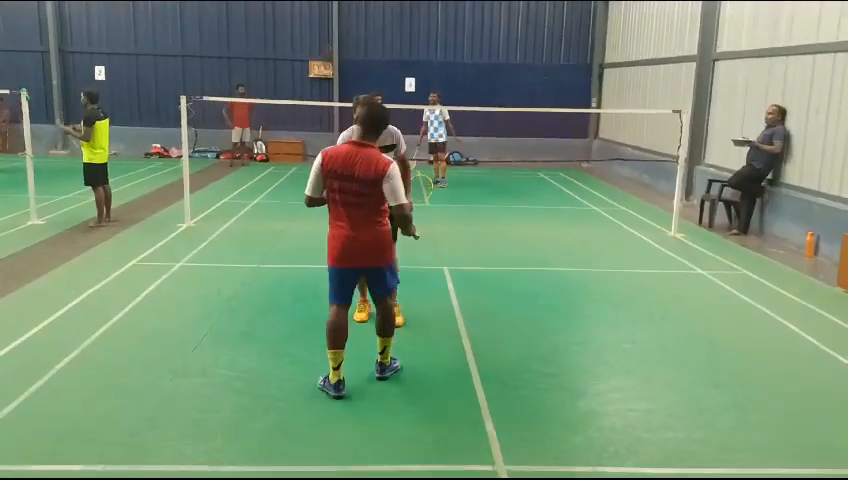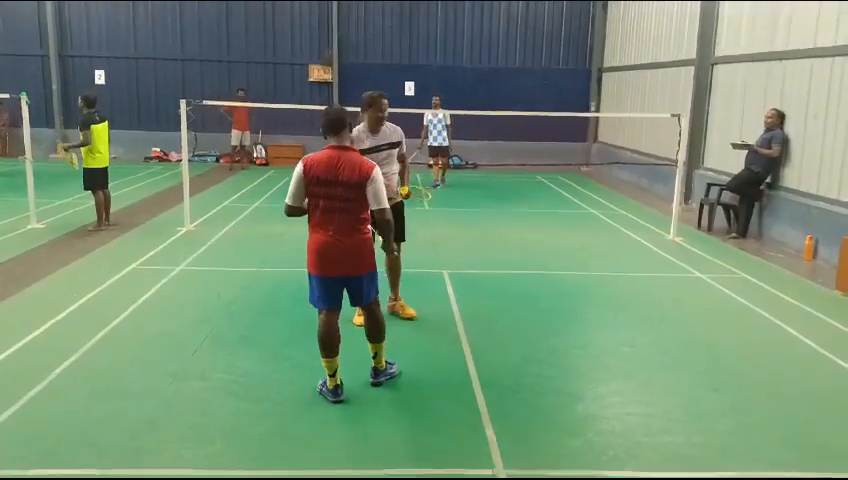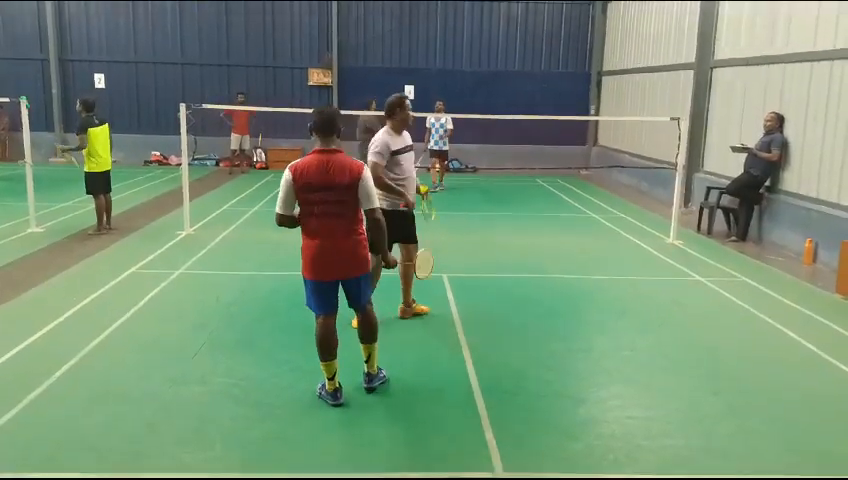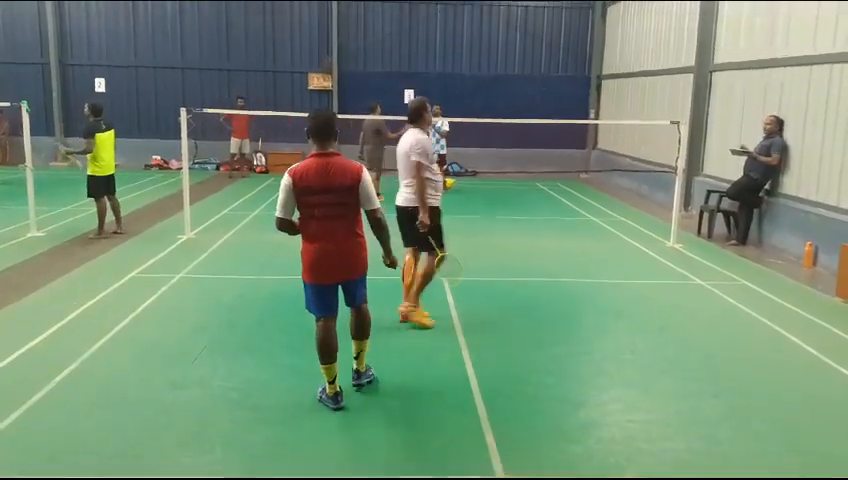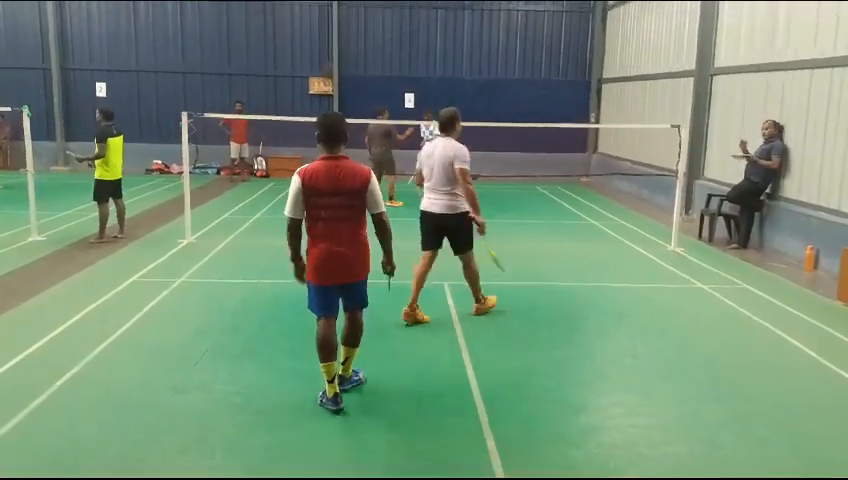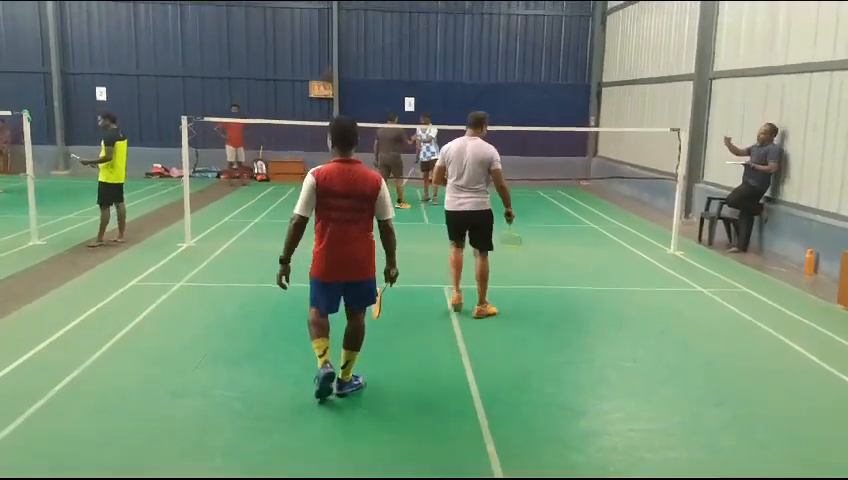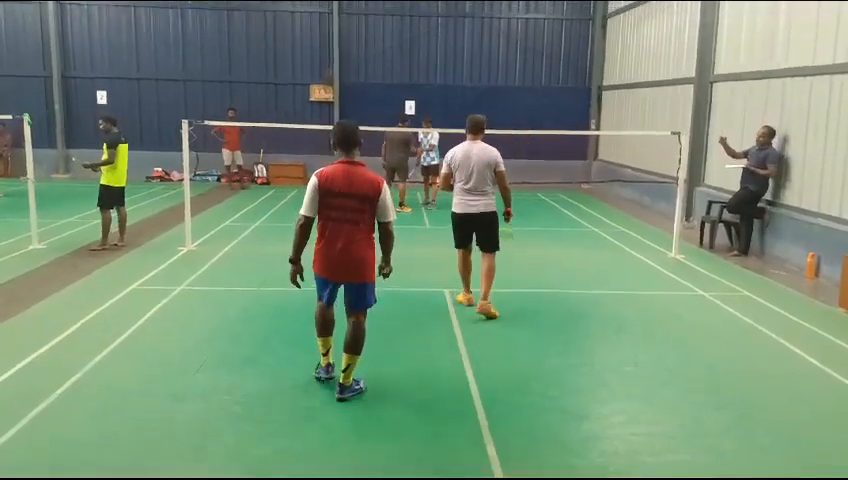
dt=0.3s
person 1, frame 1
left shoulder: (327, 156)
right shoulder: (385, 165)
left elbow: (310, 199)
right elbow: (401, 212)
right wrist: (408, 229)
left hip: (341, 245)
right hip: (377, 246)
left knee: (338, 307)
right knee: (384, 301)
left ankle: (335, 378)
right ankle: (384, 362)
person 1, frame 2
left shoulder: (307, 164)
right shoulder: (368, 168)
left elbow: (291, 210)
right elbow: (383, 217)
right wrist: (389, 243)
left hip: (322, 252)
right hip: (358, 252)
left knee: (327, 313)
right knee: (371, 307)
left ankle: (333, 383)
right ankle: (379, 368)
person 1, frame 3
left shoulder: (295, 170)
right shoulder: (357, 169)
left elbow: (282, 219)
right elbow: (374, 217)
right wrist: (384, 253)
left hip: (317, 257)
right hip: (354, 255)
left knee: (325, 317)
right knee: (364, 309)
left ankle: (332, 386)
right ankle: (371, 372)
person 1, frame 4
left shoulder: (294, 174)
right shoulder: (356, 171)
left elbow: (282, 223)
right elbow: (376, 217)
right wrist: (388, 251)
left hip: (317, 259)
right hip: (353, 256)
left knee: (325, 320)
right knee: (360, 308)
left ankle: (332, 389)
right ankle: (360, 369)
person 1, frame 5
left shoulder: (304, 175)
right shoulder: (364, 175)
left elbow: (293, 224)
right elbow: (381, 221)
left wrist: (297, 259)
right wrist: (388, 256)
left hip: (321, 260)
right hip: (356, 260)
left knee: (326, 321)
right knee: (354, 314)
left ankle: (332, 392)
right ankle: (346, 374)
person 1, frame 6
left shoulder: (317, 176)
right shoulder: (375, 180)
left elbow: (298, 222)
right elbow: (387, 227)
left wrist: (285, 261)
right wrist: (391, 263)
left hip: (326, 261)
right hip: (361, 262)
left knee: (318, 312)
right knee: (356, 316)
left ankle: (324, 363)
right ankle: (346, 377)
person 1, frame 7
left shoulder: (320, 177)
right shoulder: (377, 182)
left elbow: (304, 223)
right elbow: (386, 229)
left wrist: (295, 260)
right wrist: (386, 260)
left hip: (327, 260)
right hip: (361, 262)
left knee: (324, 306)
right knee: (356, 317)
left ankle: (326, 364)
right ankle: (346, 382)
person 2, frame 1
left shoulder: (392, 134)
right shoulder: (346, 139)
left elbow: (404, 164)
left wrist: (406, 195)
left ankle: (391, 304)
right ankle: (363, 302)
person 2, frame 2
left shoulder: (396, 132)
right shoulder: (354, 138)
left elbow: (403, 161)
left wrist: (404, 185)
left hip: (393, 203)
left knee: (394, 251)
left ankle: (395, 301)
person 2, frame 3
left shoulder: (405, 135)
right shoulder: (382, 140)
right elbow: (375, 178)
left wrist: (415, 187)
right wrist: (403, 196)
left hip: (404, 207)
right hip: (386, 208)
left knee: (410, 254)
left ankle: (407, 304)
person 2, frame 4
left shoulder: (406, 137)
right shoulder: (422, 140)
right elbow: (418, 178)
left wrist: (439, 181)
right wrist: (424, 212)
left hip: (403, 204)
right hip: (423, 207)
left knee: (412, 254)
right knee: (435, 256)
left ankle: (409, 304)
right ankle: (411, 303)
person 2, frame 5
left shoulder: (426, 148)
right shoulder: (458, 150)
left elbow: (420, 180)
right elbow: (466, 185)
right wrist: (477, 214)
left hip: (428, 210)
right hip: (454, 212)
left knee: (427, 258)
right knee: (467, 257)
left ankle: (411, 308)
right ankle: (480, 301)
person 2, frame 6
left shoulder: (448, 147)
right shoulder: (489, 150)
left elbow: (437, 178)
right elbow: (500, 184)
right wrist: (508, 208)
left hip: (453, 207)
right hip: (480, 209)
left knee: (456, 247)
right knee: (481, 255)
left ankle: (456, 293)
right ankle: (481, 305)
person 2, frame 7
left shoulder: (453, 153)
right shoulder: (492, 153)
left elbow: (444, 185)
right elbow: (503, 185)
right wrist: (508, 206)
left hip: (460, 210)
right hip: (486, 210)
left knee: (463, 252)
right knee: (488, 255)
left ankle: (467, 294)
right ankle: (484, 301)
person 3, frame 1
left shoulder: (89, 115)
right shoulder: (102, 113)
left elbow: (86, 138)
left wrist: (71, 132)
right wrist: (82, 128)
left hip: (92, 158)
right hip: (102, 155)
left knee: (97, 187)
right knee: (105, 185)
left ankle: (100, 219)
right ankle: (108, 215)
person 3, frame 2
left shoulder: (85, 120)
right shoulder: (102, 117)
left elbow: (86, 141)
left wrist: (70, 146)
left hip: (92, 162)
right hip: (104, 160)
left knee: (97, 191)
right knee: (105, 190)
left ankle: (100, 223)
right ankle: (107, 219)
person 3, frame 3
left shoulder: (83, 124)
right shoulder: (103, 120)
left elbow: (82, 145)
left wrist: (67, 148)
left hip: (93, 166)
right hip: (106, 164)
left knee: (98, 196)
right knee: (106, 193)
left ankle: (100, 227)
right ankle: (108, 223)
person 3, frame 4
left shoulder: (90, 128)
right shoulder: (109, 125)
left elbow: (89, 149)
left wrist: (72, 151)
left hip: (97, 170)
right hip: (109, 168)
left knee: (99, 199)
right knee: (111, 196)
left ankle: (101, 231)
right ankle: (119, 226)
person 3, frame 5
left shoulder: (101, 132)
right shoulder: (118, 131)
left elbow: (101, 154)
left wrist: (85, 159)
left hip: (104, 174)
right hip: (117, 172)
left knee: (103, 203)
right knee: (118, 200)
left ankle: (101, 235)
right ankle: (121, 231)
person 3, frame 6
left shoulder: (108, 135)
right shoulder: (121, 134)
left elbow: (108, 157)
left wrist: (90, 161)
right wrist: (98, 163)
left hip: (108, 177)
right hip: (119, 176)
left knee: (104, 206)
right knee: (119, 204)
left ankle: (100, 238)
right ankle: (121, 235)
person 3, frame 7
left shoulder: (111, 138)
right shoulder: (121, 138)
left elbow: (111, 160)
left wrist: (92, 165)
right wrist: (100, 167)
left hip: (110, 180)
right hip: (120, 180)
left knee: (105, 209)
right knee: (120, 208)
left ankle: (104, 242)
right ankle: (121, 239)
person 4, frame 1
left shoulder: (779, 130)
right shoulder: (768, 128)
left elbow: (777, 149)
left wrist: (757, 145)
right wrist: (751, 143)
left hip: (759, 167)
right hip: (754, 165)
left knee: (733, 181)
right knee: (747, 197)
left ankle: (758, 190)
right ankle: (742, 228)
person 4, frame 2
left shoulder: (778, 134)
right shoulder: (767, 132)
left elbow: (775, 153)
left wrist: (756, 149)
right wrist: (750, 146)
left hip: (758, 171)
right hip: (753, 169)
left knee: (732, 185)
right knee: (746, 201)
left ankle: (757, 194)
right ankle: (740, 232)
person 4, frame 3
left shoulder: (777, 138)
right shoulder: (766, 136)
left elbow: (774, 157)
left wrist: (755, 152)
right wrist: (750, 150)
left hip: (757, 174)
right hip: (752, 173)
left knee: (731, 189)
right knee: (746, 204)
left ankle: (757, 197)
right ankle: (740, 235)
person 4, frame 4
left shoulder: (777, 142)
right shoulder: (766, 139)
left elbow: (774, 161)
left wrist: (756, 156)
right wrist: (748, 152)
left hip: (757, 177)
right hip: (751, 176)
left knee: (731, 192)
right knee: (745, 207)
left ankle: (757, 201)
right ankle: (740, 239)
person 4, frame 5
left shoulder: (778, 145)
right shoulder: (765, 144)
left elbow: (774, 164)
right elbow: (755, 160)
left wrist: (756, 160)
right wrist: (745, 151)
left hip: (757, 181)
right hip: (752, 180)
left knee: (732, 196)
right knee: (746, 210)
left ankle: (759, 205)
right ankle: (741, 242)
person 4, frame 6
left shoulder: (773, 149)
right shoulder: (756, 146)
left elbow: (772, 168)
right elbow: (739, 152)
left wrist: (753, 165)
right wrist: (728, 144)
left hip: (757, 184)
right hip: (750, 183)
left knee: (731, 200)
right knee: (745, 214)
left ankle: (759, 208)
right ankle: (741, 245)
person 4, frame 7
left shoulder: (772, 153)
right shoulder: (754, 149)
left elbow: (772, 173)
right elbow: (735, 155)
left wrist: (753, 169)
right wrist: (725, 145)
left hip: (755, 188)
right hip: (747, 187)
left knee: (731, 206)
right knee: (745, 218)
left ankle: (760, 212)
right ankle: (742, 249)
